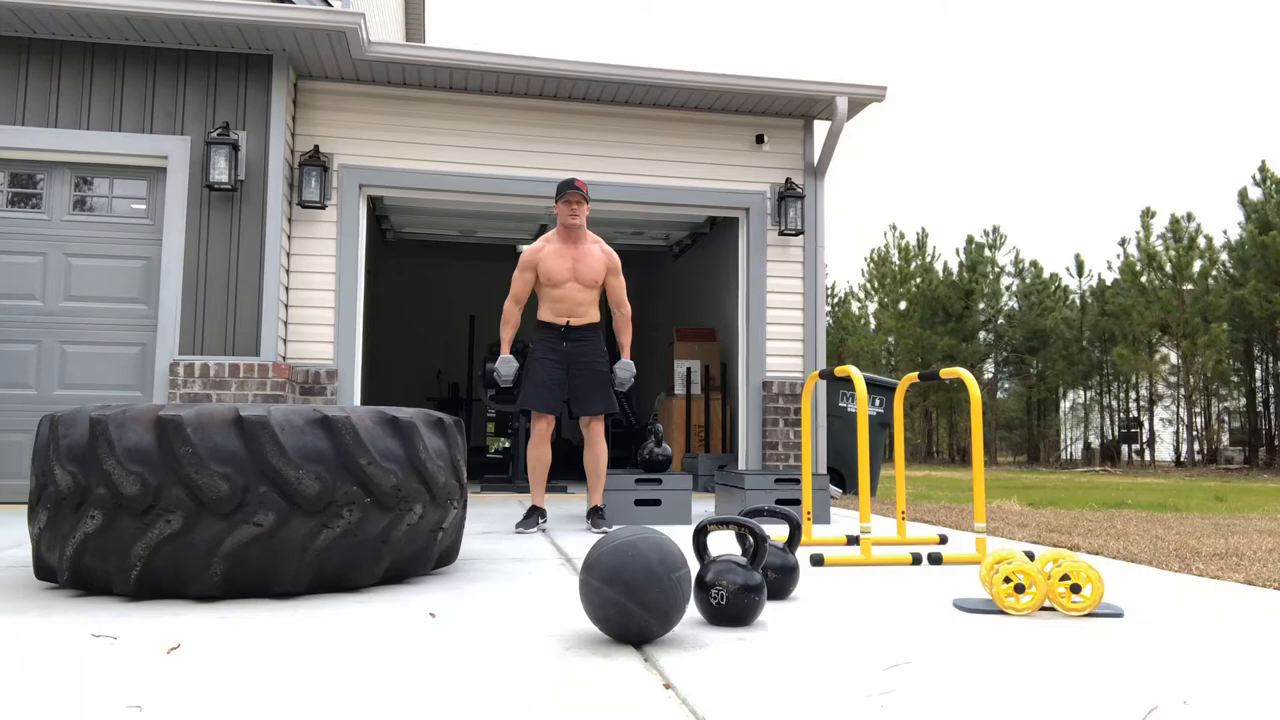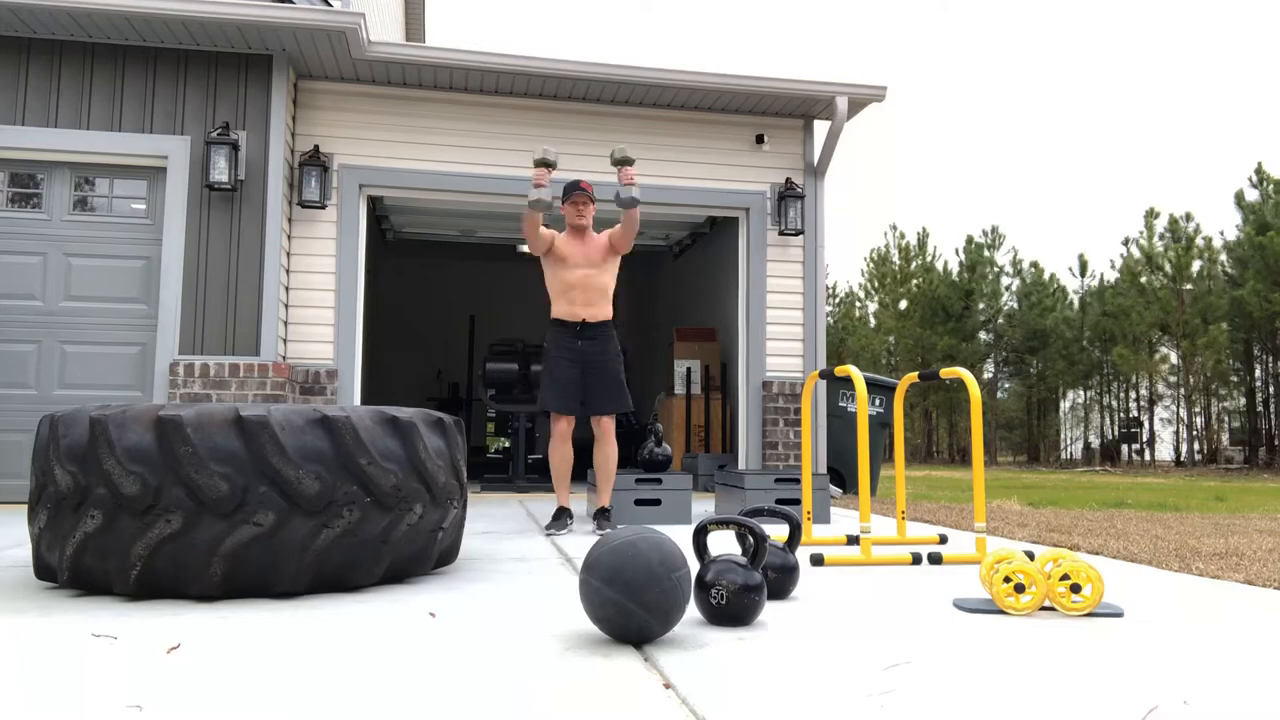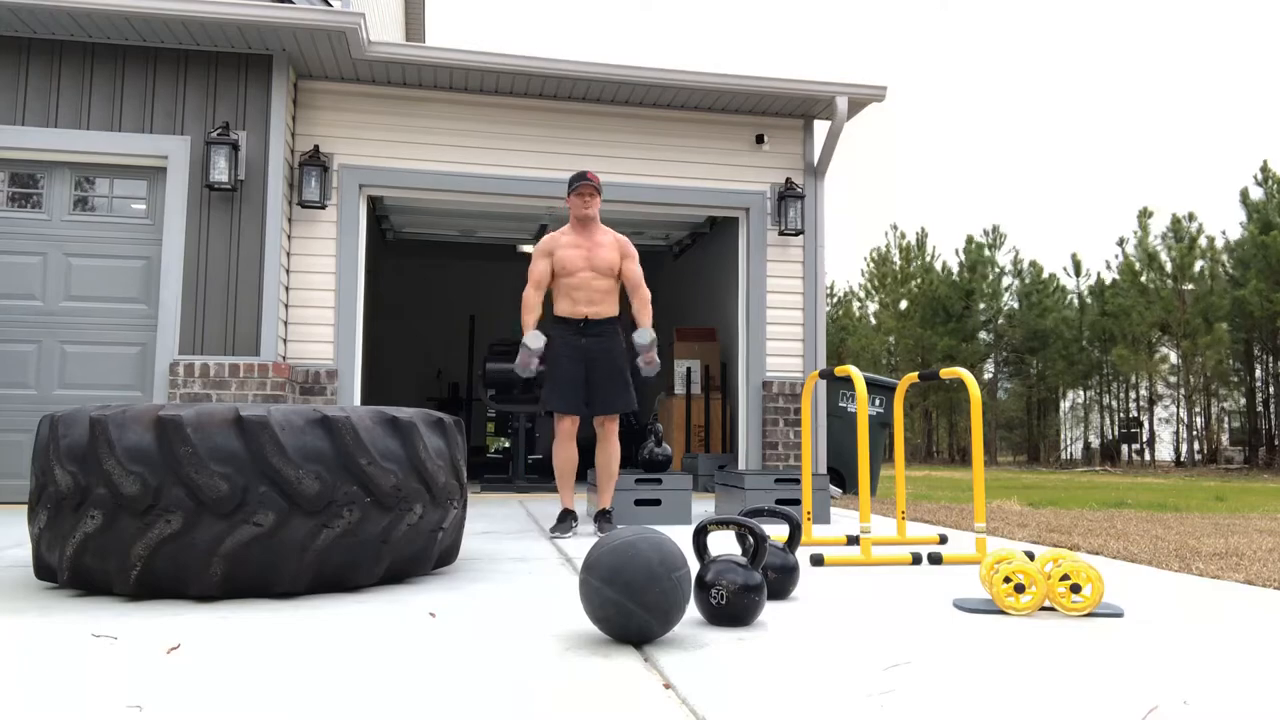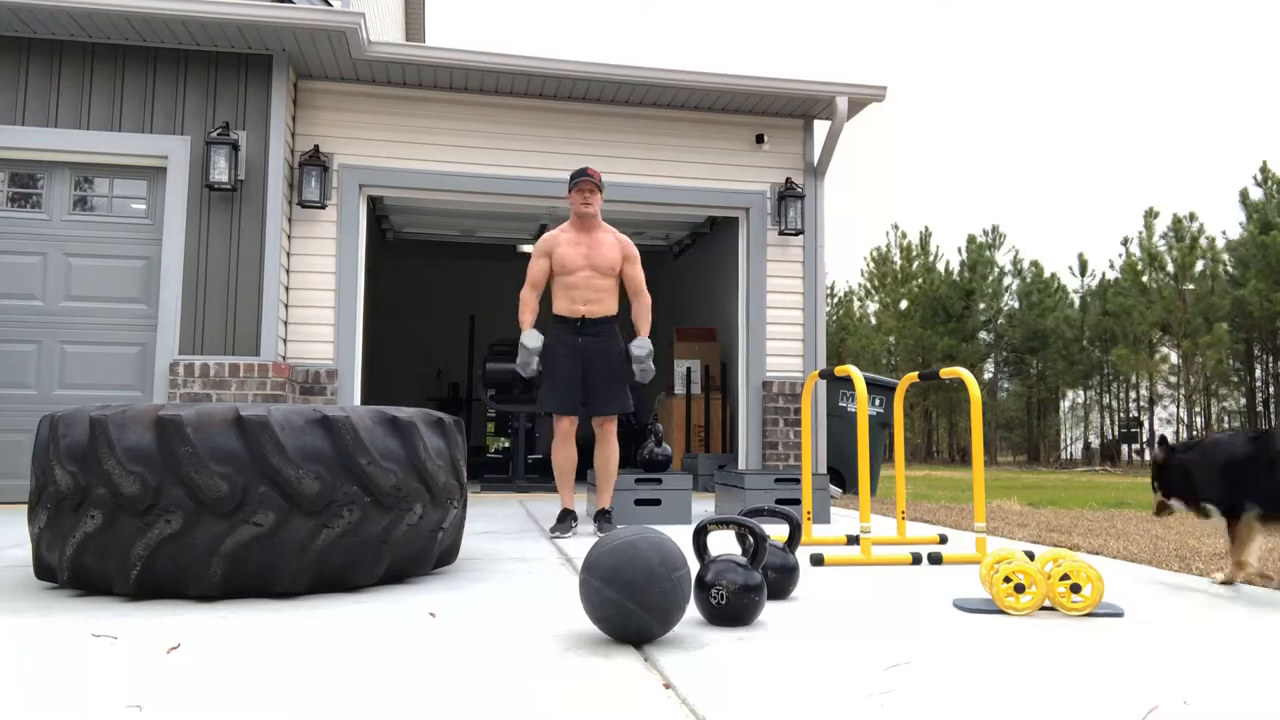
dt=0.1s
person 1, frame 1
left shoulder: (604, 255)
right shoulder: (537, 251)
left elbow: (621, 307)
right elbow: (515, 302)
left wrist: (626, 356)
right wrist: (505, 350)
left hip: (588, 340)
right hip: (548, 340)
left knee: (594, 428)
right knee: (541, 426)
left ankle: (596, 508)
right ankle: (537, 508)
person 1, frame 2
left shoulder: (612, 243)
right shoulder: (550, 243)
left elbow: (631, 227)
right elbow: (530, 231)
left hip: (602, 338)
right hip: (563, 338)
left knee: (605, 426)
right knee: (561, 426)
left ankle: (603, 509)
right ankle: (563, 509)
person 1, frame 3
left shoulder: (620, 244)
right shoulder: (551, 244)
left elbow: (639, 291)
right elbow: (534, 291)
left wrist: (646, 333)
right wrist: (529, 336)
left hip: (607, 335)
right hip: (565, 335)
left knee: (608, 426)
right knee: (565, 426)
left ankle: (604, 511)
right ankle: (567, 511)
person 1, frame 4
left shoulder: (621, 244)
right shoulder: (550, 242)
left elbow: (639, 295)
right elbow: (531, 290)
left wrist: (643, 340)
right wrist: (526, 334)
left hip: (605, 334)
right hip: (563, 334)
left knee: (606, 427)
right knee: (563, 427)
left ankle: (604, 510)
right ankle: (567, 511)
